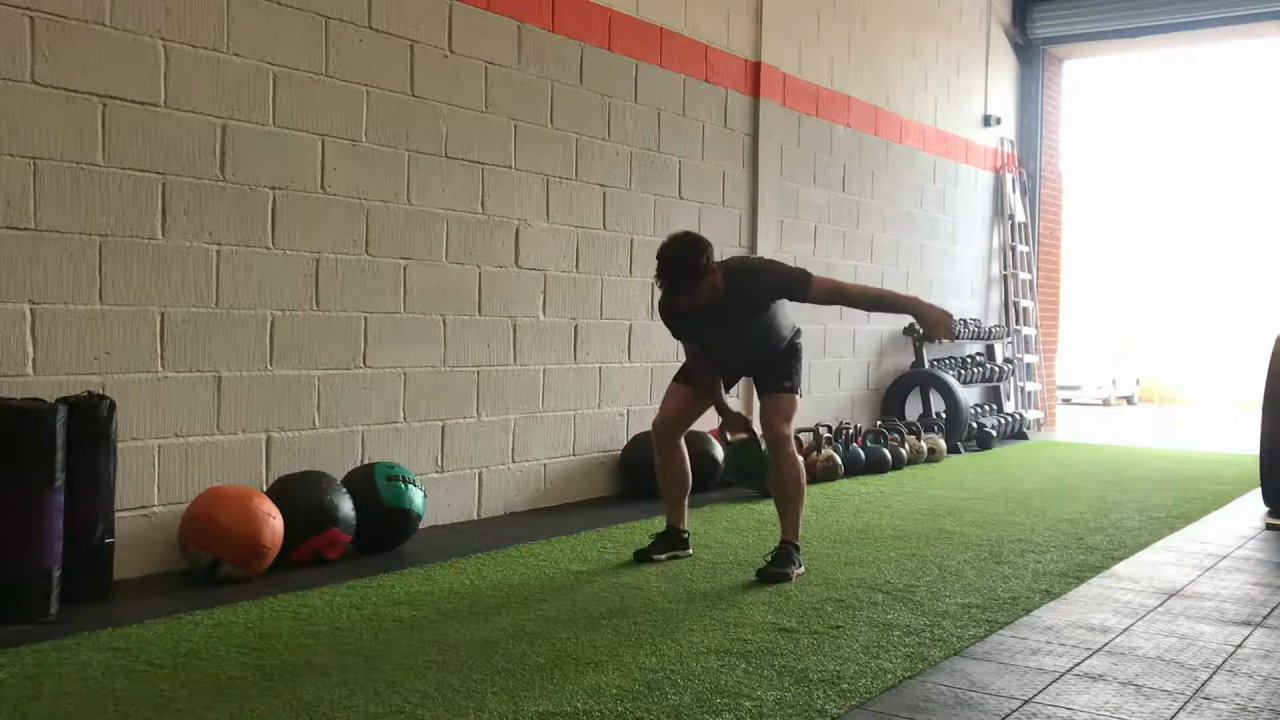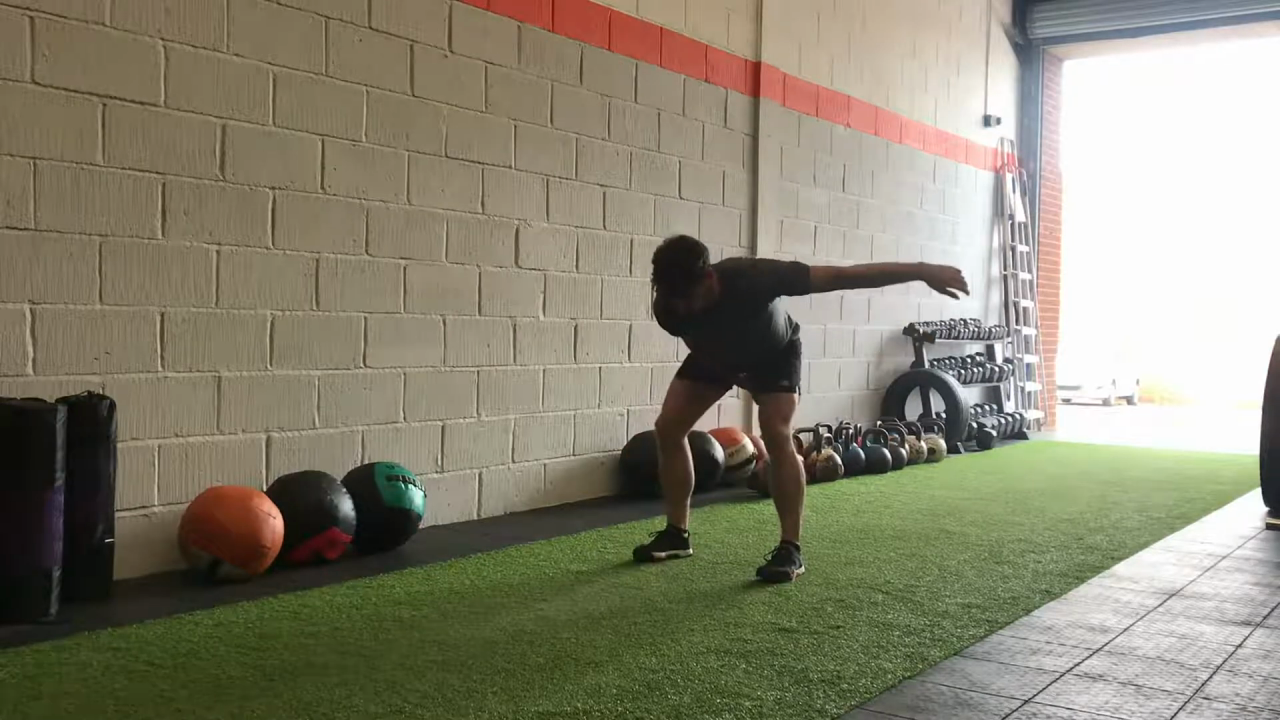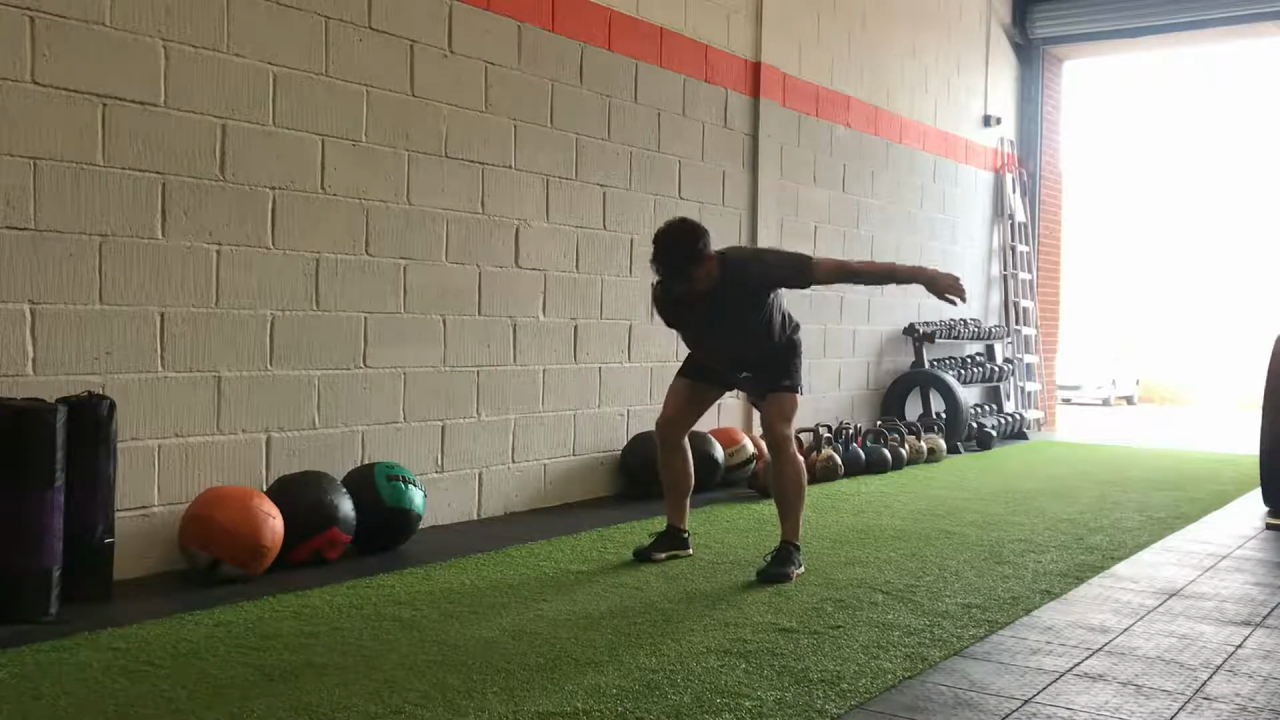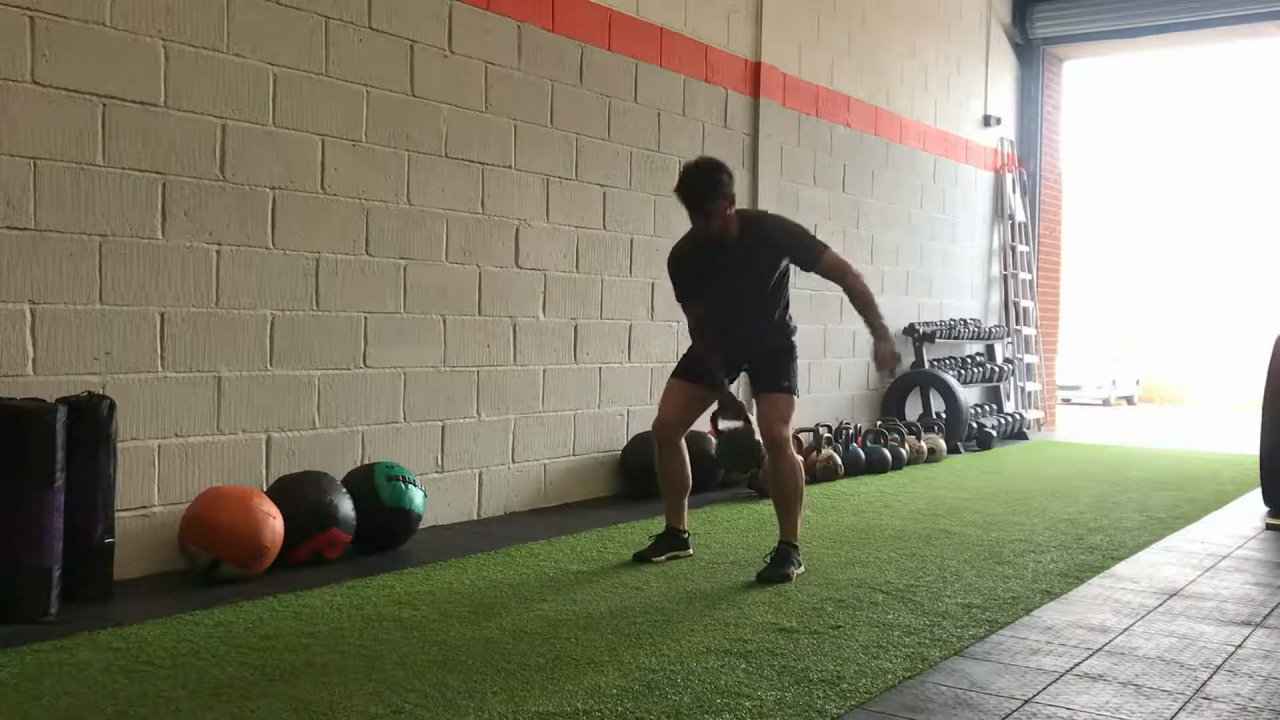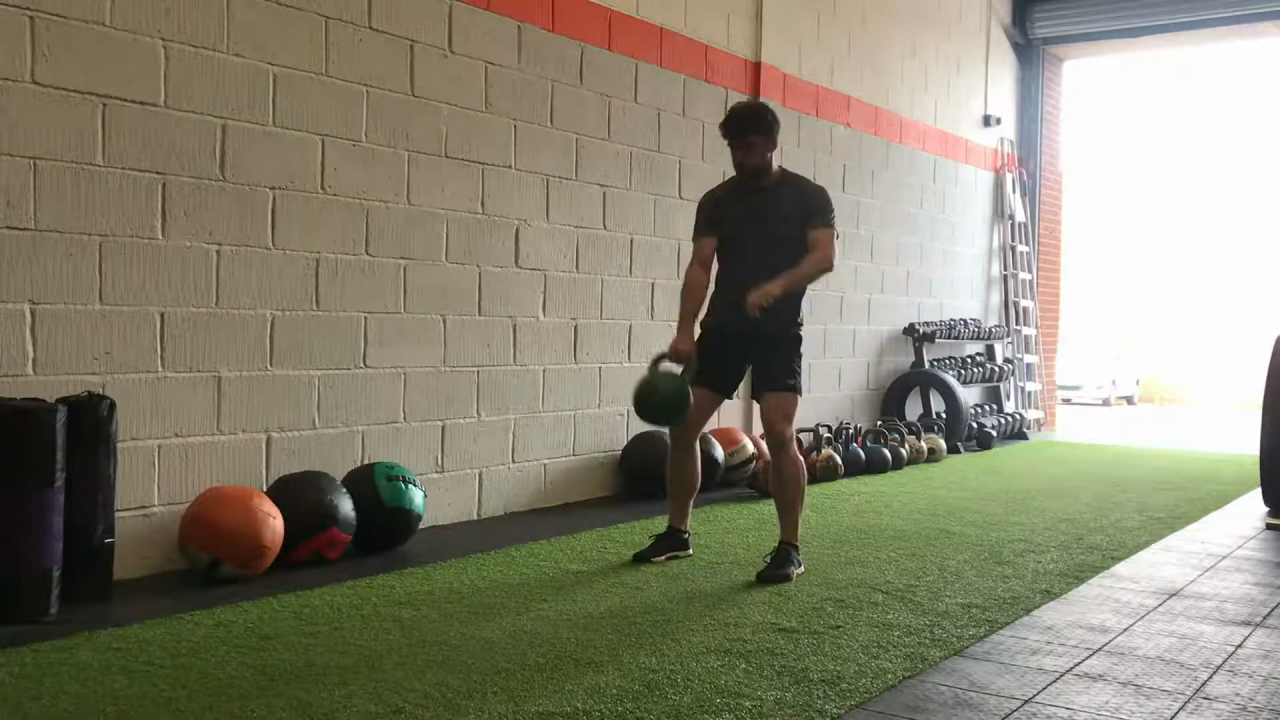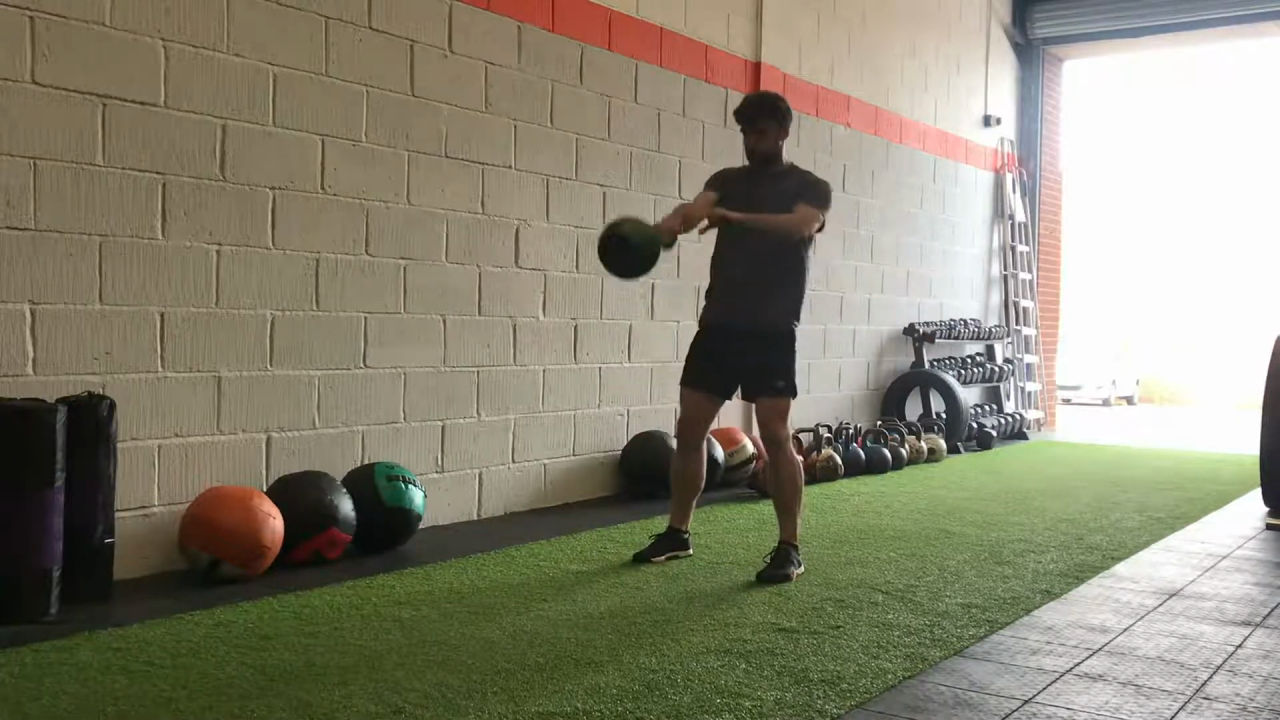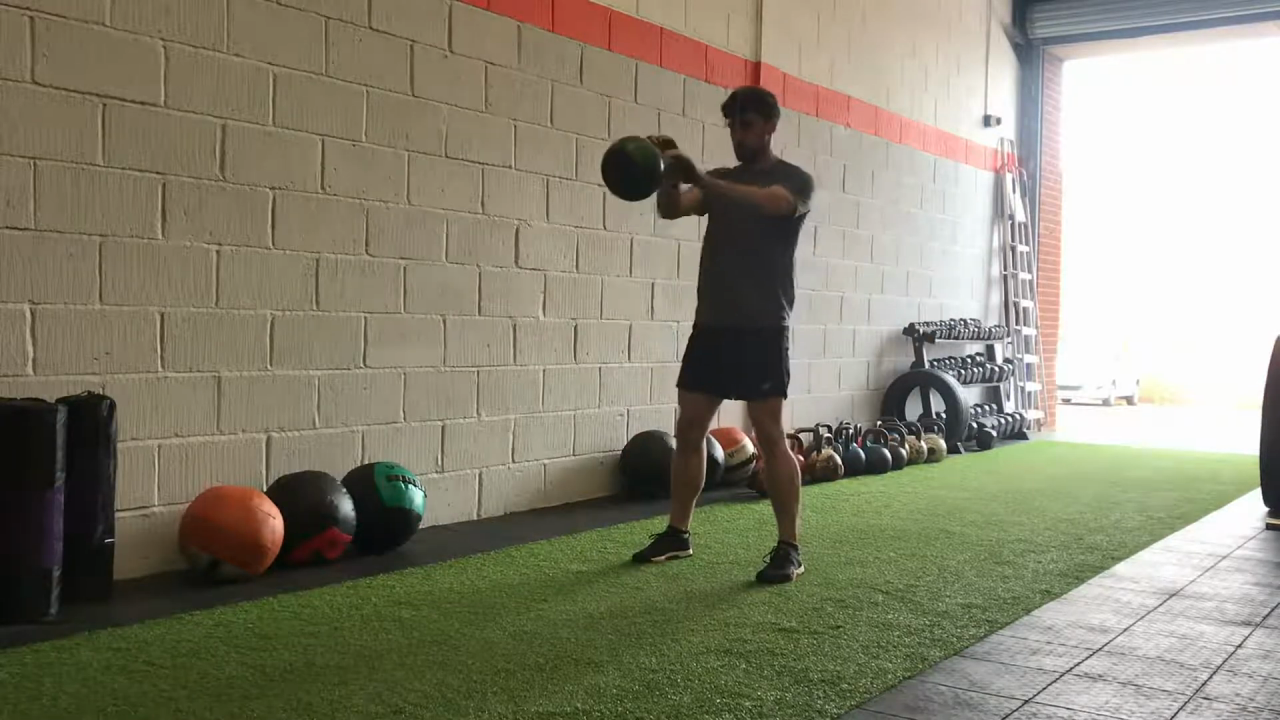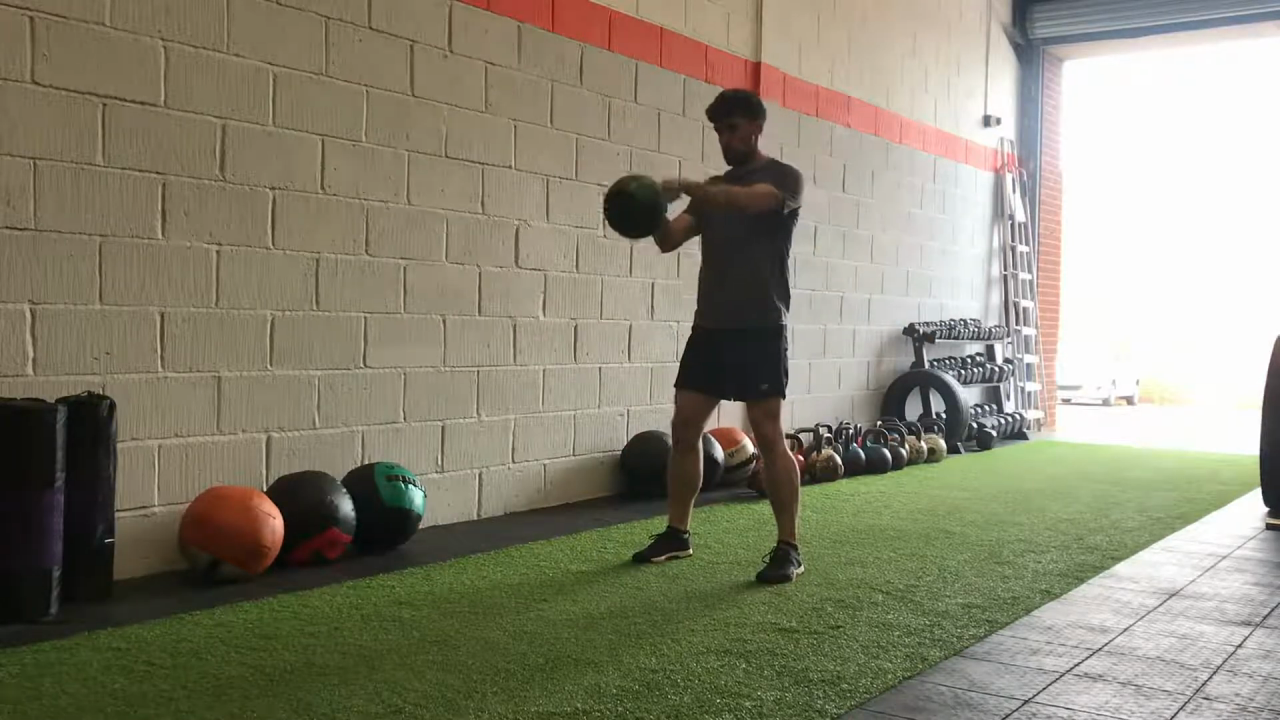
dt=0.2s
person 1, frame 1
left shoulder: (755, 275)
right shoulder: (672, 307)
left elbow: (840, 291)
right elbow: (699, 360)
left wrist: (917, 308)
right wrist: (726, 412)
left hip: (777, 352)
right hip: (719, 355)
left knee: (778, 435)
right knee: (665, 427)
left ankle: (790, 548)
right ankle: (676, 533)
person 1, frame 2
left shoulder: (752, 277)
right shoulder: (667, 307)
left elbow: (841, 276)
right elbow: (701, 348)
left wrist: (922, 272)
right wrist: (743, 383)
left hip: (775, 352)
right hip: (719, 356)
left knee: (776, 435)
right knee: (668, 426)
left ankle: (790, 548)
right ankle: (676, 533)
person 1, frame 3
left shoulder: (754, 266)
right shoulder: (667, 297)
left elbow: (844, 270)
right elbow: (699, 346)
left wrist: (923, 275)
right wrist: (742, 386)
left hip: (775, 352)
right hip: (719, 354)
left knee: (778, 436)
right knee: (668, 427)
left ankle: (790, 548)
right ankle: (676, 533)
person 1, frame 4
left shoulder: (773, 231)
right shoulder: (684, 255)
left elbow: (845, 276)
right elbow: (700, 328)
left wrist: (880, 336)
right wrist: (721, 391)
left hip: (772, 344)
right hip: (715, 344)
left knee: (776, 437)
right knee: (666, 426)
left ankle: (788, 549)
right ankle: (676, 533)
person 1, frame 5
left shoulder: (808, 196)
right shoulder: (717, 200)
left elbow: (823, 257)
right elbow: (700, 265)
left wrist: (778, 286)
right wrist: (684, 332)
left hip: (778, 332)
right hip: (723, 328)
left knee: (779, 435)
right knee: (682, 427)
left ankle: (790, 548)
right ankle: (677, 533)
person 1, frame 6
left shoulder: (810, 187)
right shoulder: (727, 180)
left elbow: (800, 227)
right elbow: (696, 208)
left wrist: (732, 217)
right wrist: (671, 222)
left hip: (772, 329)
right hip: (718, 325)
left knee: (775, 436)
right knee: (688, 429)
left ankle: (789, 548)
right ankle: (678, 533)
person 1, frame 7
left shoulder: (794, 180)
right shoulder: (721, 178)
left elbow: (770, 203)
right elbow: (671, 208)
left wrist: (702, 178)
right wrist: (667, 174)
left hip: (761, 327)
right hip: (711, 324)
left knee: (770, 436)
right knee: (688, 431)
left ankle: (789, 548)
right ankle: (678, 533)
person 1, frame 8
left shoulder: (783, 177)
right shoulder: (713, 189)
left elbow: (753, 200)
right elbow: (668, 240)
left wrist: (685, 186)
left hip: (759, 327)
right hip: (710, 326)
left knee: (768, 436)
right knee: (683, 430)
left ankle: (789, 548)
right ankle: (677, 533)
